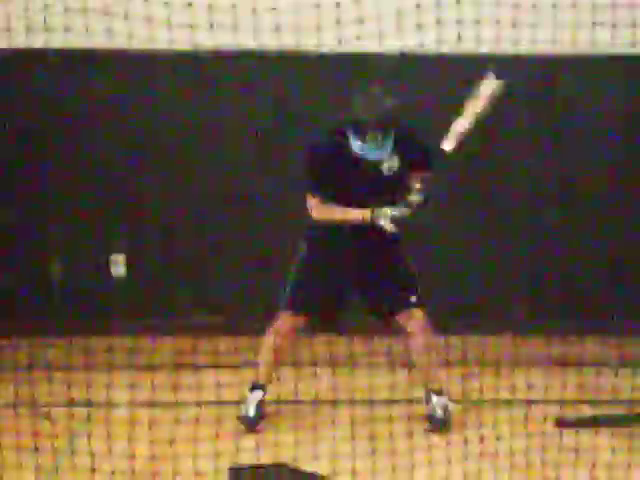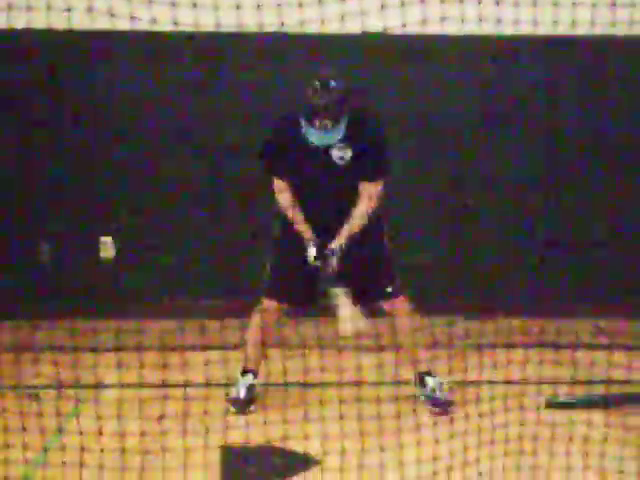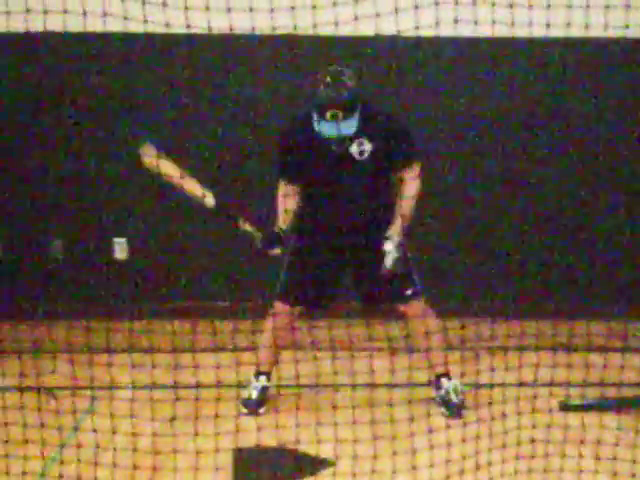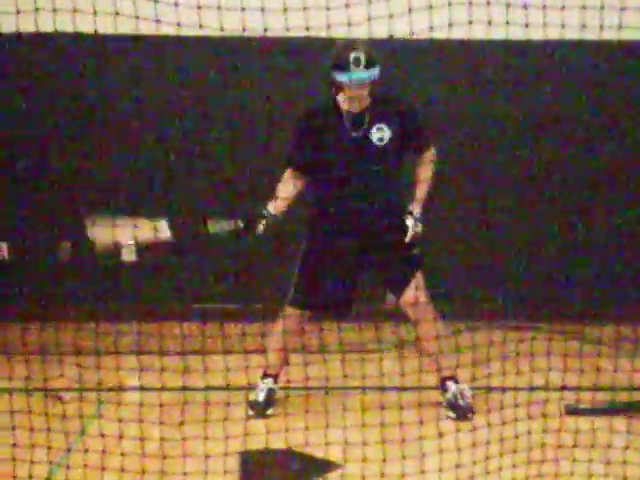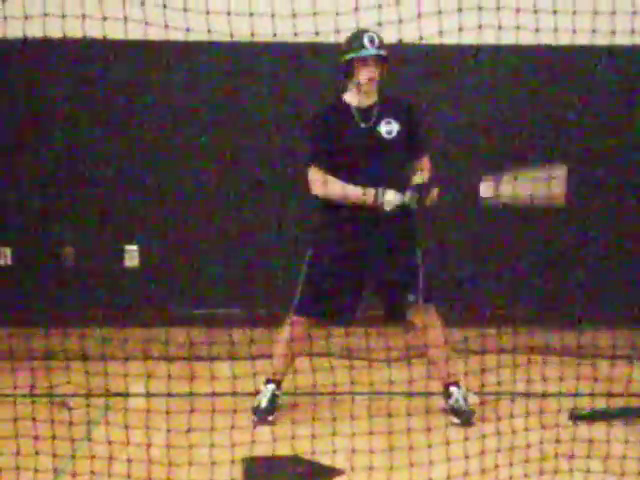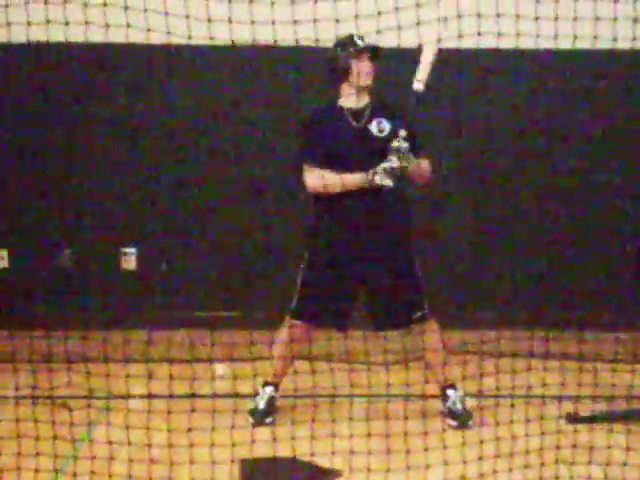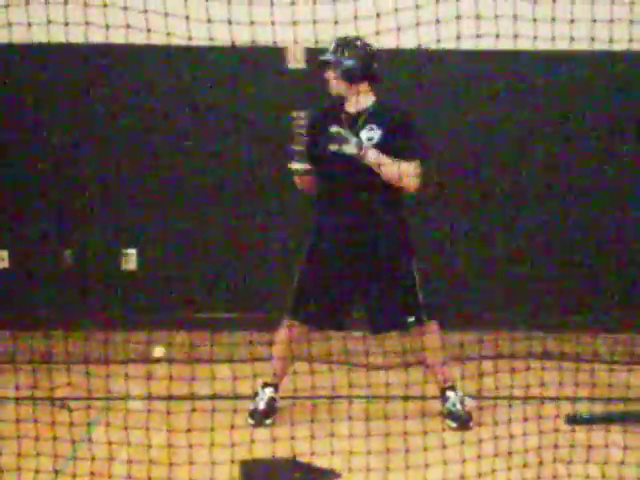
dt=0.5s
person 1, frame 1
left shoulder: (405, 142)
right shoulder: (327, 149)
left elbow: (420, 170)
right elbow: (317, 208)
left wrist: (416, 190)
right wrist: (371, 214)
left hip: (382, 244)
right hip: (329, 243)
left knee: (415, 317)
right knee: (289, 318)
left ankle: (435, 397)
right ankle: (257, 395)
person 1, frame 2
left shoulder: (367, 129)
right shoulder: (285, 130)
left elbow: (370, 197)
right elbow: (282, 187)
left wrist: (339, 245)
right wrist: (309, 238)
left hip: (358, 229)
right hip: (302, 228)
left knee: (396, 301)
right knee: (271, 304)
left ankle: (426, 378)
right ankle: (248, 379)
person 1, frame 3
left shoulder: (383, 125)
right shoulder: (297, 133)
left elbow: (410, 178)
right elbow: (290, 187)
left wrist: (396, 235)
right wrist: (282, 230)
left hip: (375, 231)
right hip: (318, 232)
left knee: (414, 304)
right knee: (283, 307)
left ankle: (444, 381)
right ankle: (260, 381)
person 1, frame 4
left shoulder: (397, 112)
right shoulder: (316, 121)
left elbow: (426, 156)
right elbow: (296, 175)
left wrist: (415, 208)
right wrist: (270, 210)
left hip: (389, 226)
right hip: (332, 230)
left knee: (416, 301)
right knee: (296, 308)
left ankle: (450, 384)
right ankle: (268, 382)
person 1, frame 5
left shoulder: (402, 112)
right shoulder: (328, 118)
left elbow: (421, 164)
right elbow: (317, 182)
left wrist: (418, 186)
right wrist: (373, 196)
left hip: (394, 232)
right hip: (340, 234)
left knee: (422, 309)
right knee: (302, 314)
left ankle: (452, 389)
right ankle: (273, 387)
person 1, frame 6
left shoulder: (392, 115)
right shoulder: (319, 121)
left elbow: (425, 173)
right elbow: (313, 180)
left wrist: (407, 161)
right wrist: (368, 176)
left hip: (389, 238)
right hip: (334, 239)
left knee: (419, 315)
right knee: (300, 318)
left ankle: (449, 392)
right ankle: (269, 390)
person 1, frame 7
left shoulder: (394, 118)
right shoulder: (322, 120)
left elbow: (411, 180)
right elbow: (307, 184)
left wrist: (362, 151)
right wrist: (301, 170)
left hip: (384, 241)
right hip: (332, 239)
left knee: (418, 319)
right knee: (298, 318)
left ankle: (450, 394)
right ankle: (269, 391)
